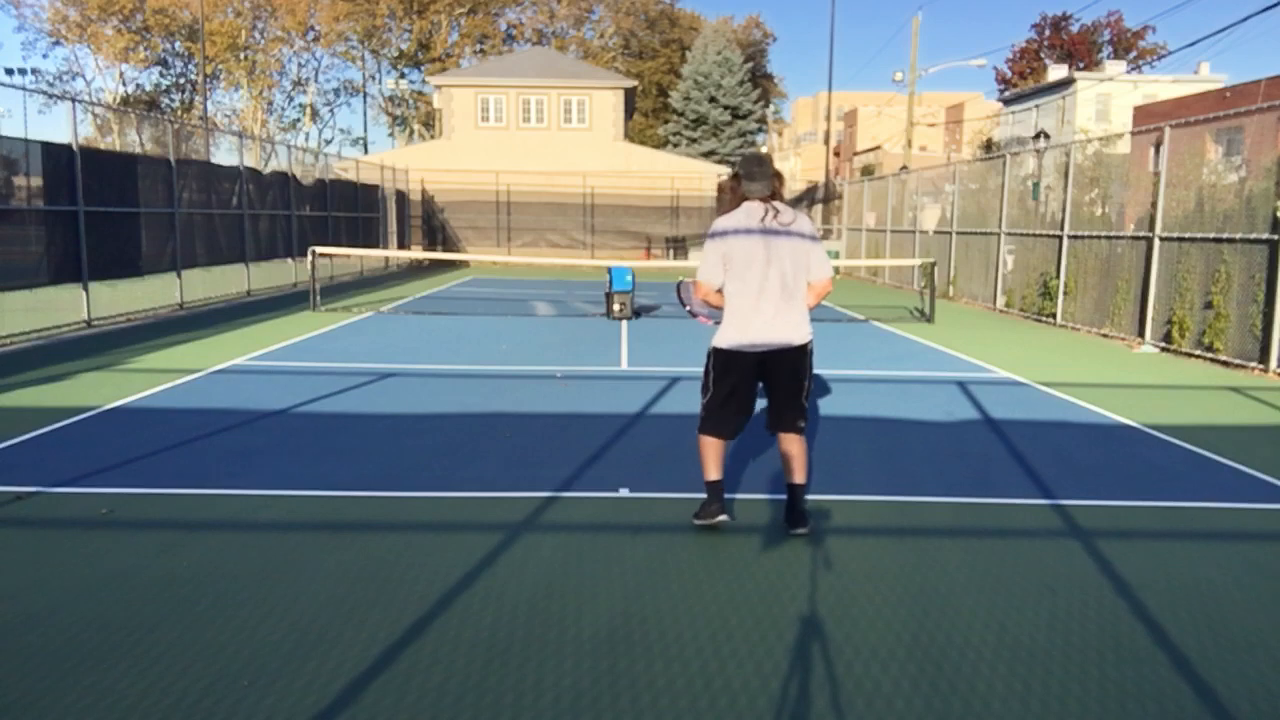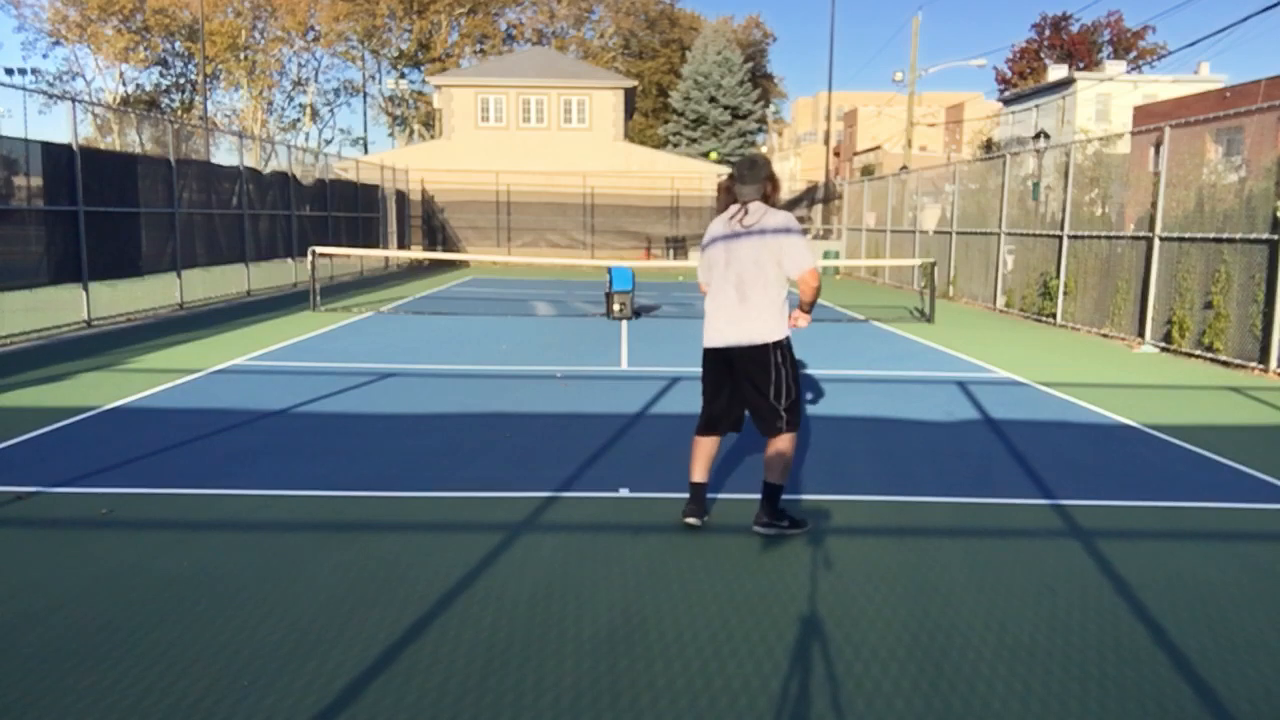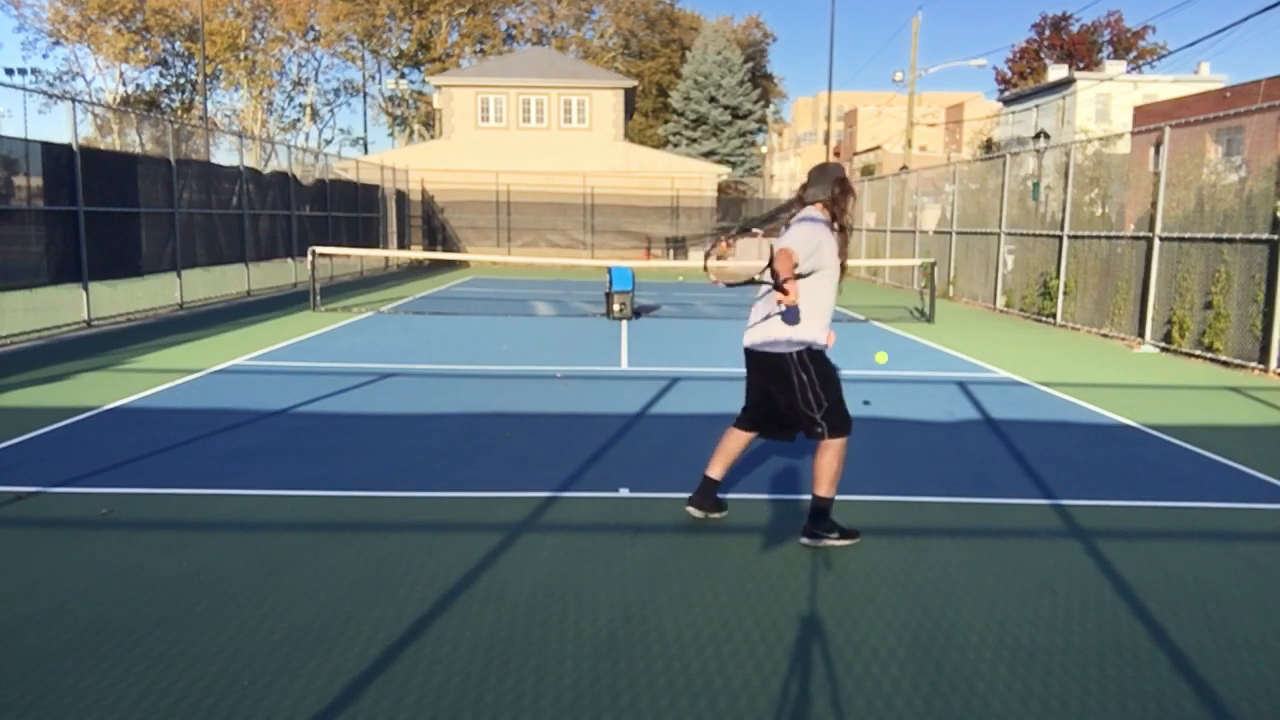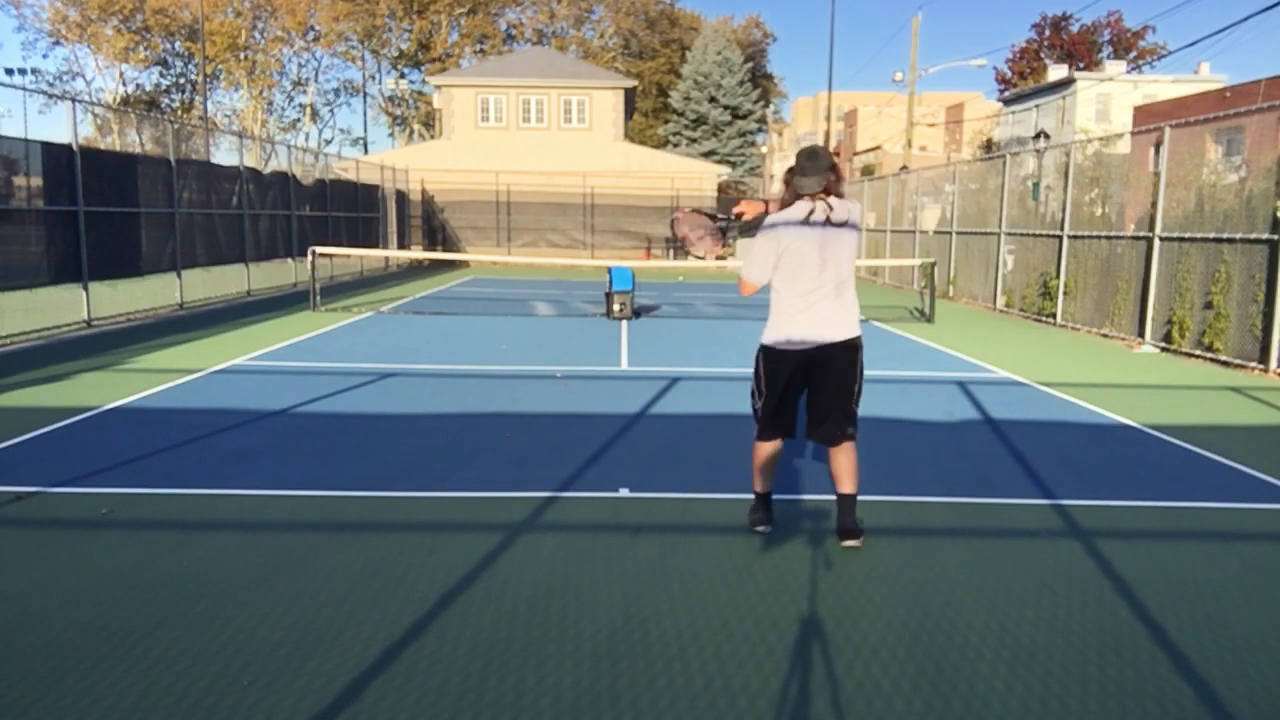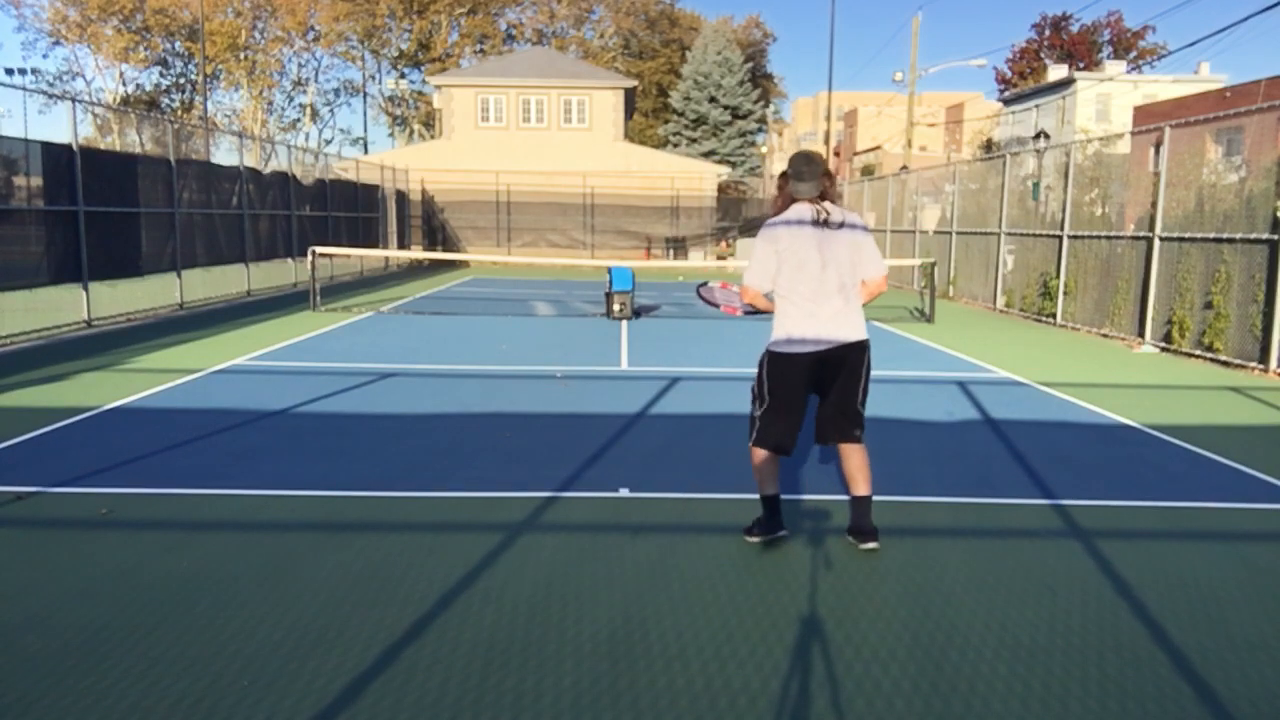
dt=0.7s
person 1, frame 1
left shoulder: (725, 226)
right shoulder: (802, 224)
left elbow: (705, 290)
right elbow: (824, 284)
left hip: (736, 344)
right hip: (793, 342)
left knee: (714, 424)
right knee: (792, 426)
left ankle: (714, 501)
right ankle: (796, 510)
person 1, frame 2
left shoulder: (716, 227)
right shoulder: (780, 222)
right elbow: (809, 280)
right wrist: (804, 309)
left hip: (717, 340)
right hip: (764, 341)
left knee: (711, 422)
right knee: (784, 425)
left ankle: (695, 503)
right ankle: (769, 511)
person 1, frame 3
left shoulder: (818, 228)
right shoulder: (814, 225)
right elbow: (785, 257)
left wrist: (820, 326)
right wrist: (787, 284)
left hip: (762, 343)
right hip: (791, 348)
left knee: (750, 420)
right knee: (835, 430)
left ankle: (704, 495)
right ankle: (818, 523)
person 1, frame 4
left shoulder: (776, 226)
right shoulder: (850, 214)
left elbow: (747, 286)
right wrist: (766, 207)
left hip: (785, 343)
right hip: (840, 340)
left knee: (769, 428)
right knee: (840, 432)
left ankle: (763, 509)
right ankle: (847, 522)
person 1, frame 5
left shoulder: (776, 229)
right shoulder: (852, 224)
left elbow: (751, 294)
right elbow: (877, 283)
left hip: (791, 348)
right hip: (849, 344)
left knee: (765, 436)
right knee: (850, 434)
left ankle: (771, 517)
right ankle: (864, 524)
